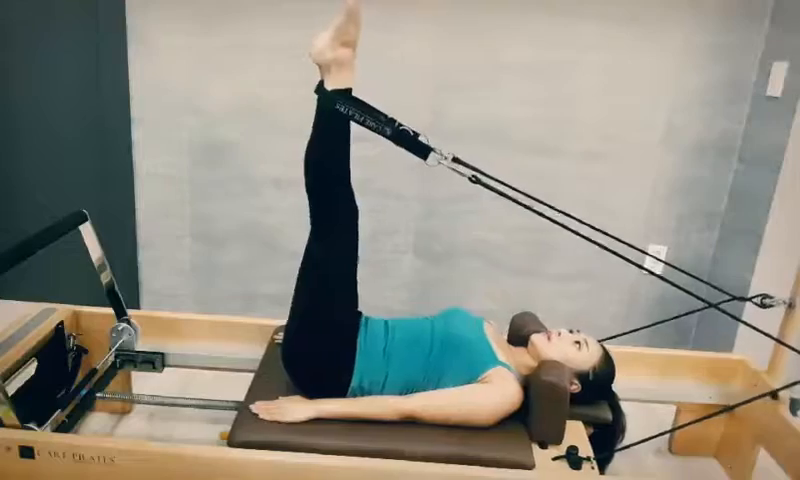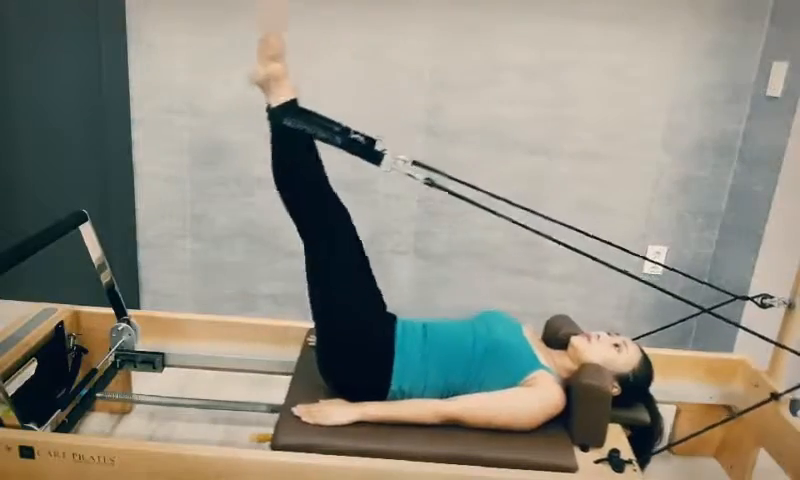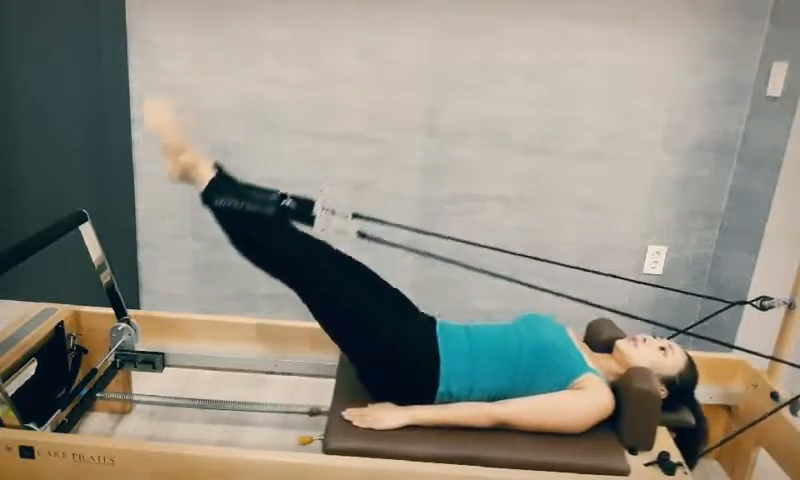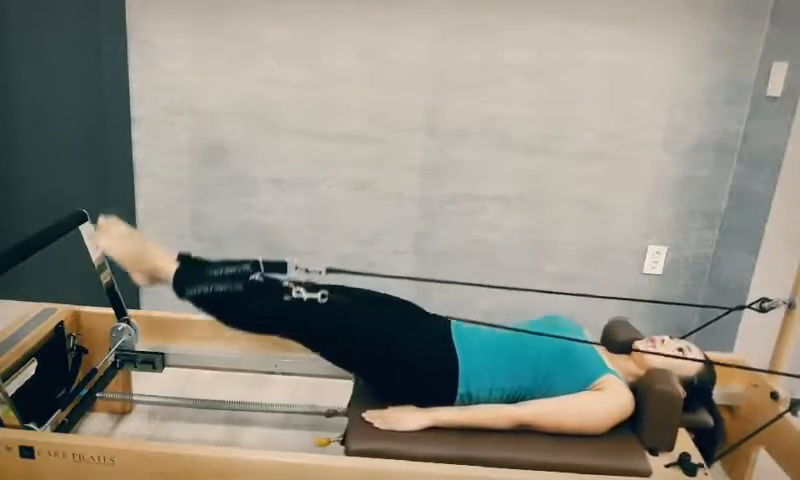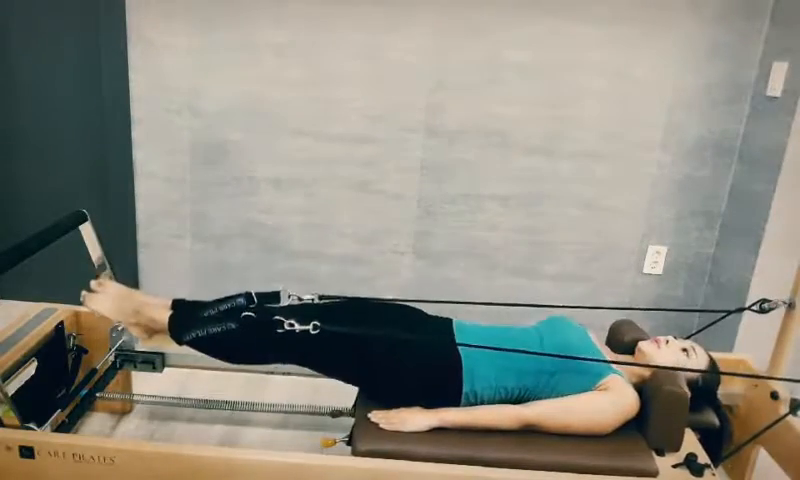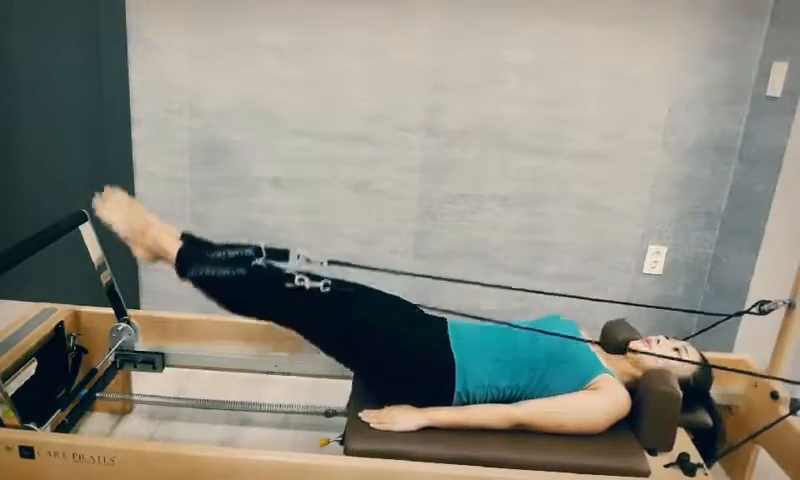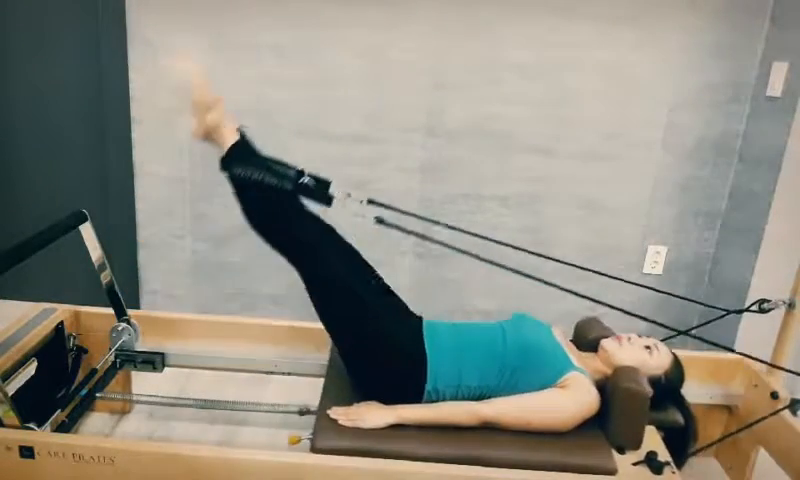
dt=0.5s
person 1, frame 1
left shoulder: (505, 394)
right shoulder: (494, 339)
left elbow: (406, 409)
left wrist: (313, 408)
left hip: (329, 367)
right hip: (348, 341)
left knee: (333, 221)
person 1, frame 2
left shoulder: (548, 396)
right shoulder: (528, 340)
left elbow: (445, 411)
left wrist: (353, 411)
left hip: (368, 369)
right hip: (387, 339)
left knee: (327, 227)
right knee: (327, 219)
left ankle: (283, 95)
person 1, frame 3
left shoulder: (595, 400)
right shoulder: (577, 351)
left elbow: (495, 413)
left wrist: (405, 413)
left hip: (419, 371)
right hip: (429, 337)
left knee: (307, 264)
right knee: (315, 259)
left ankle: (201, 174)
right ankle: (202, 172)
person 1, frame 4
left shoulder: (616, 401)
right shoulder: (597, 354)
left elbow: (519, 415)
left wrist: (426, 416)
left hip: (440, 378)
right hip: (442, 337)
left knee: (297, 312)
right knee: (302, 296)
left ankle: (166, 267)
right ankle: (168, 264)
person 1, frame 5
left shoulder: (620, 402)
right shoulder: (594, 347)
left elbow: (522, 415)
left wrist: (429, 416)
left hip: (445, 375)
right hip: (442, 336)
left knee: (292, 337)
right knee: (287, 311)
left ankle: (160, 318)
right ankle: (161, 310)
person 1, frame 6
left shoulder: (612, 401)
right shoulder: (590, 350)
left elbow: (513, 413)
left wrist: (423, 416)
left hip: (437, 375)
right hip: (439, 336)
left knee: (298, 299)
right knee: (297, 284)
left ankle: (171, 251)
right ankle: (172, 244)
person 1, frame 7
left shoulder: (580, 399)
right shoulder: (562, 347)
left elbow: (483, 412)
left wrist: (391, 414)
left hip: (404, 374)
right hip: (415, 338)
left knee: (313, 247)
right knee: (317, 240)
left ankle: (226, 137)
right ankle: (227, 135)
